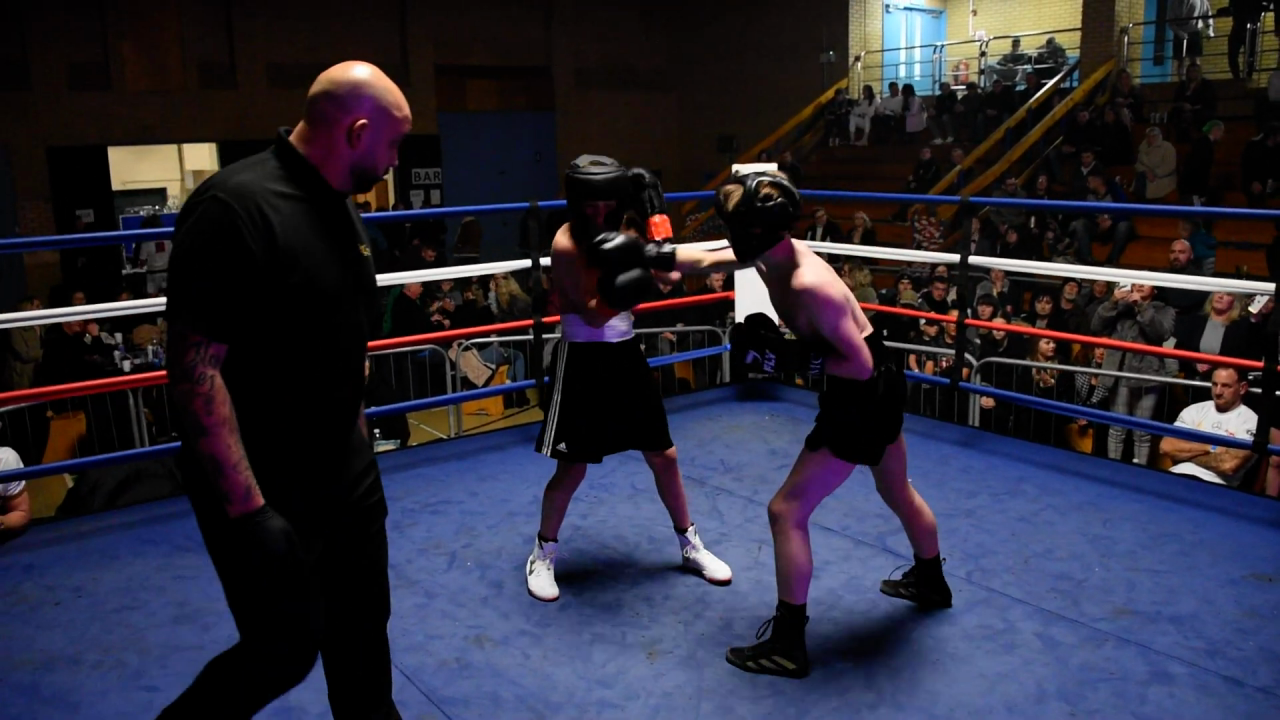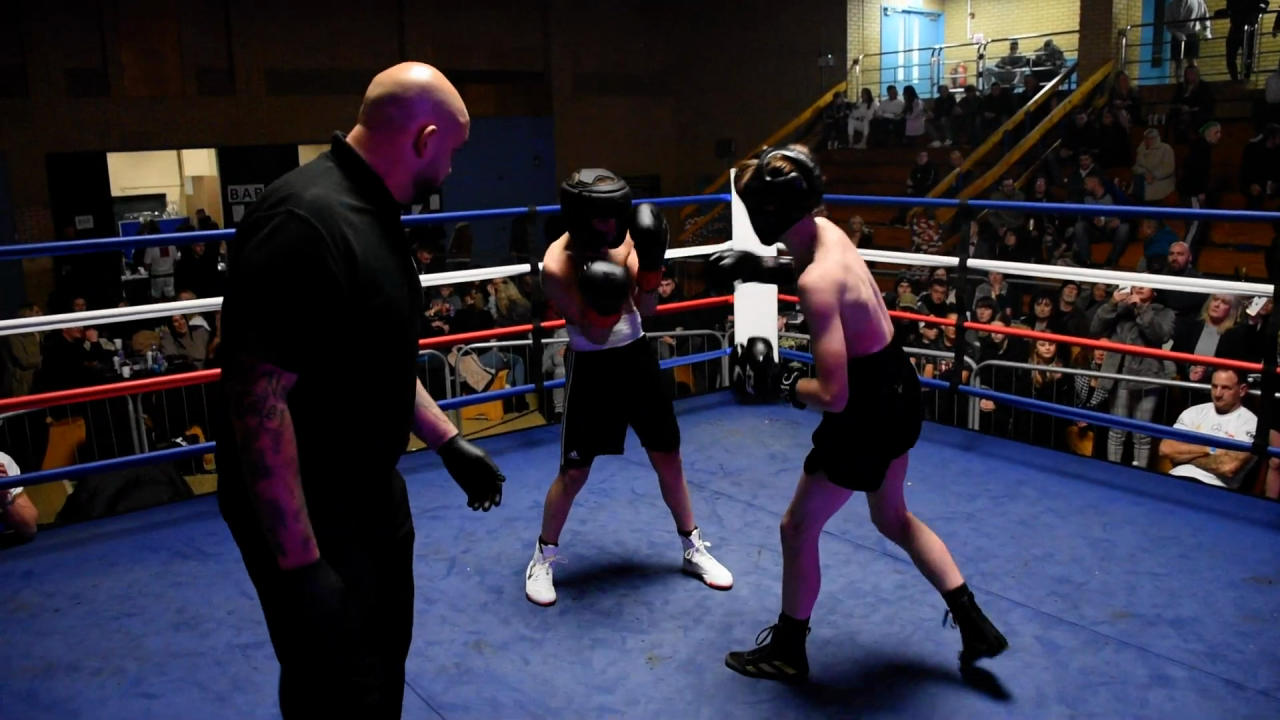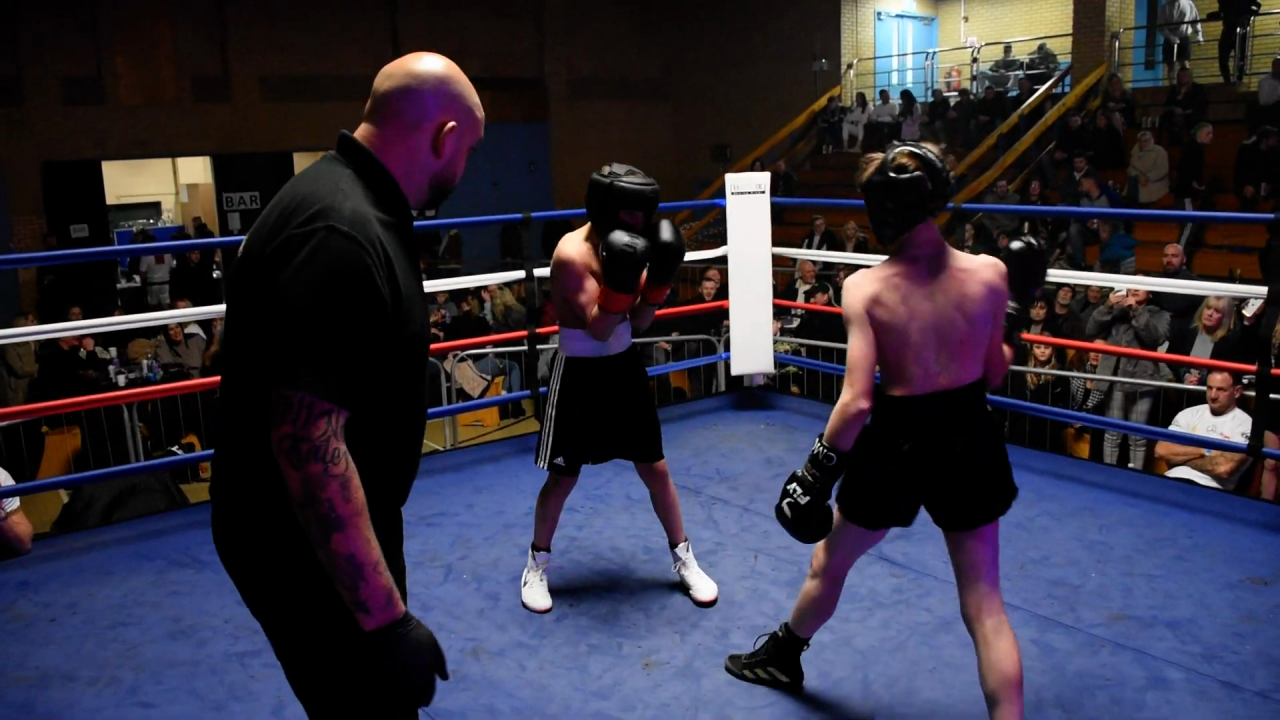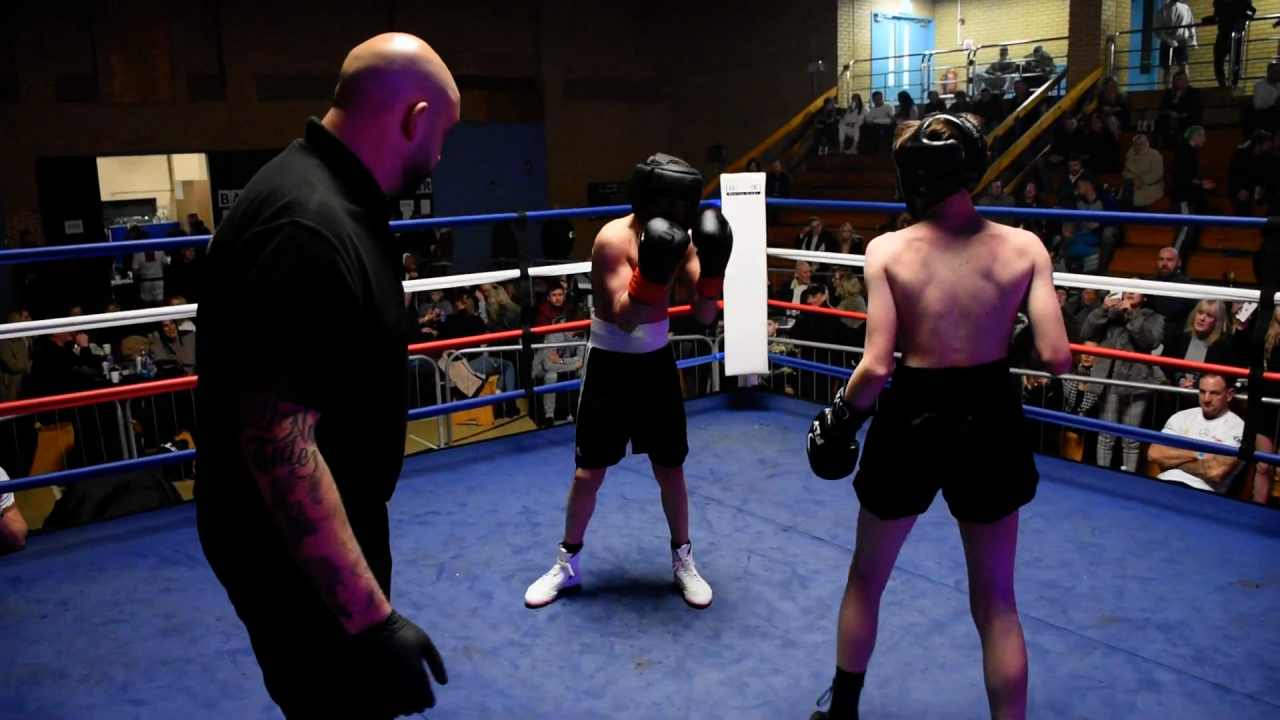
dt=0.3s
person 1, frame 1
left shoulder: (338, 209)
right shoulder: (236, 208)
right elbow: (196, 367)
left wrist: (359, 448)
right wrist: (247, 508)
left hip: (338, 464)
right hip: (259, 481)
left knee: (362, 623)
right knee: (284, 647)
person 1, frame 2
left shoulder: (375, 213)
right shoulder: (307, 221)
right elbow: (259, 396)
left wrist: (449, 442)
right wrist: (299, 561)
left hip: (370, 489)
right hip: (308, 510)
left knee: (383, 653)
person 1, frame 3
left shoulder: (356, 211)
right shoulder: (339, 234)
right elbow: (308, 442)
right wrist: (385, 614)
left hip: (344, 528)
right hip: (308, 544)
person 1, frame 4
left shoulder: (330, 200)
right shoulder: (305, 227)
right elbow: (277, 444)
right wrist: (373, 620)
left hip: (329, 525)
right hip: (295, 544)
person 2, frame 1
left shoulder: (806, 283)
right shoulder: (777, 253)
left elbow: (861, 366)
right elbow: (709, 261)
left wrist: (788, 356)
right wrist: (647, 253)
left hip: (865, 395)
right hip: (882, 388)
left knee: (787, 510)
right knee: (896, 490)
left ankle: (789, 642)
right ankle: (930, 581)
person 2, frame 2
left shoulder: (817, 280)
right shoulder: (824, 230)
left elbow: (834, 396)
left wrist: (777, 382)
right wrist: (761, 265)
left hip: (869, 411)
right hip: (888, 401)
left knee: (798, 527)
right knee: (893, 519)
left ankle: (787, 649)
right ankle: (975, 625)
person 2, frame 3
left shoulder: (867, 290)
right shoulder: (990, 274)
left elbow: (858, 403)
right elbow: (994, 376)
left wrist: (815, 471)
right wrist: (1021, 304)
left hip: (896, 447)
right hip: (972, 443)
left knee: (831, 563)
right knee: (985, 606)
left ankle: (780, 659)
person 2, frame 4
left shoulder: (888, 252)
right shoulder: (1024, 249)
left elbow: (877, 367)
right elbow: (1056, 359)
left wrist: (837, 417)
right wrist: (997, 332)
left hip: (910, 425)
right hip: (990, 425)
left knee: (867, 576)
right knee: (994, 602)
person 3, frame 1
left shoulder: (623, 226)
right shoulder: (565, 245)
right elbow: (594, 316)
left wrist: (654, 213)
left hip: (625, 352)
right hip: (581, 360)
left knee: (664, 455)
right knee: (571, 468)
left ankle: (691, 545)
right ankle: (543, 554)
person 3, frame 2
left shoulder: (624, 238)
right shoulder: (557, 265)
left elbow: (646, 310)
right elbow: (595, 335)
left wrist: (653, 261)
right wrist: (602, 303)
left hip: (634, 353)
right hip: (590, 365)
left knee: (668, 458)
right knee: (574, 471)
left ankle: (693, 548)
right ankle: (543, 559)
person 3, frame 3
left shoulder: (629, 248)
right shoulder: (572, 254)
left elbow: (638, 322)
right elbow: (599, 330)
left wrist: (659, 280)
right wrist: (619, 282)
left hip: (624, 364)
right hip: (580, 369)
left knee: (656, 468)
right knee: (562, 476)
left ankle: (684, 560)
right ankle: (537, 564)
person 3, frame 4
left shoulder: (681, 241)
right shoulder: (613, 240)
left elbow: (704, 316)
right elbow: (626, 317)
left wrist: (713, 267)
right wrist: (652, 272)
left hip: (656, 362)
right hip: (609, 364)
left knee: (671, 472)
right knee: (589, 474)
left ankle: (683, 561)
right ankle: (567, 563)
